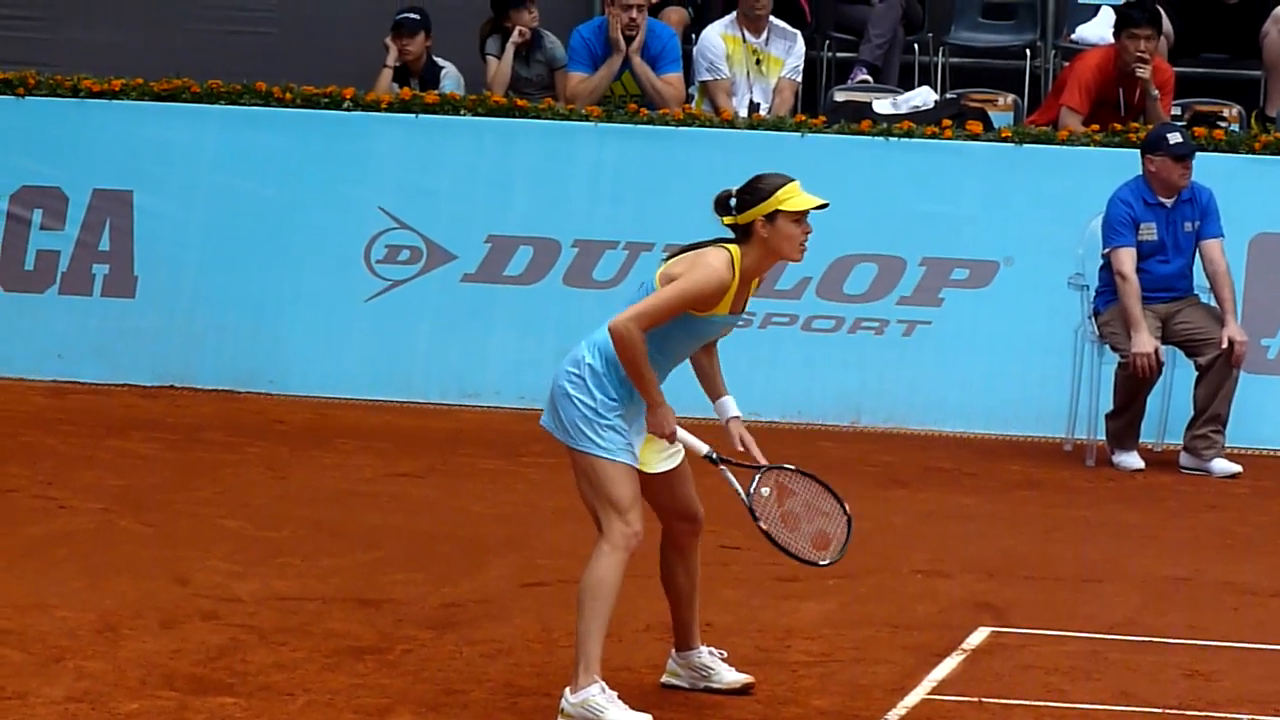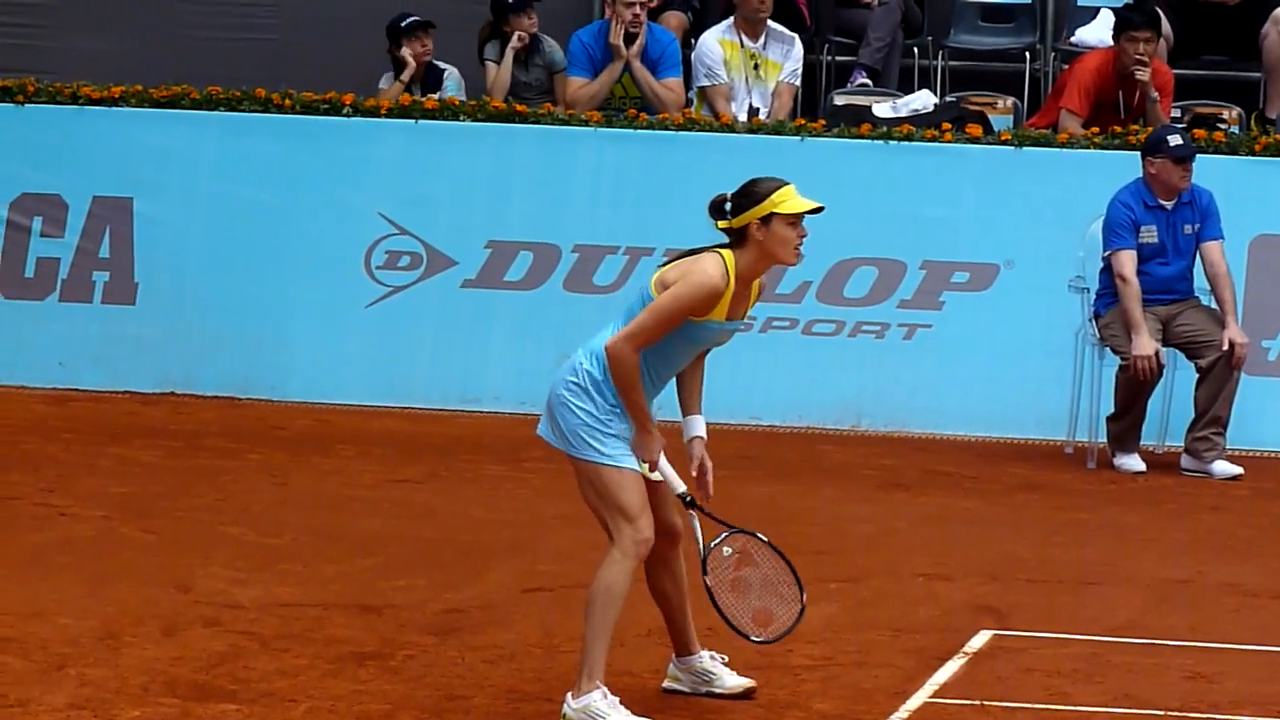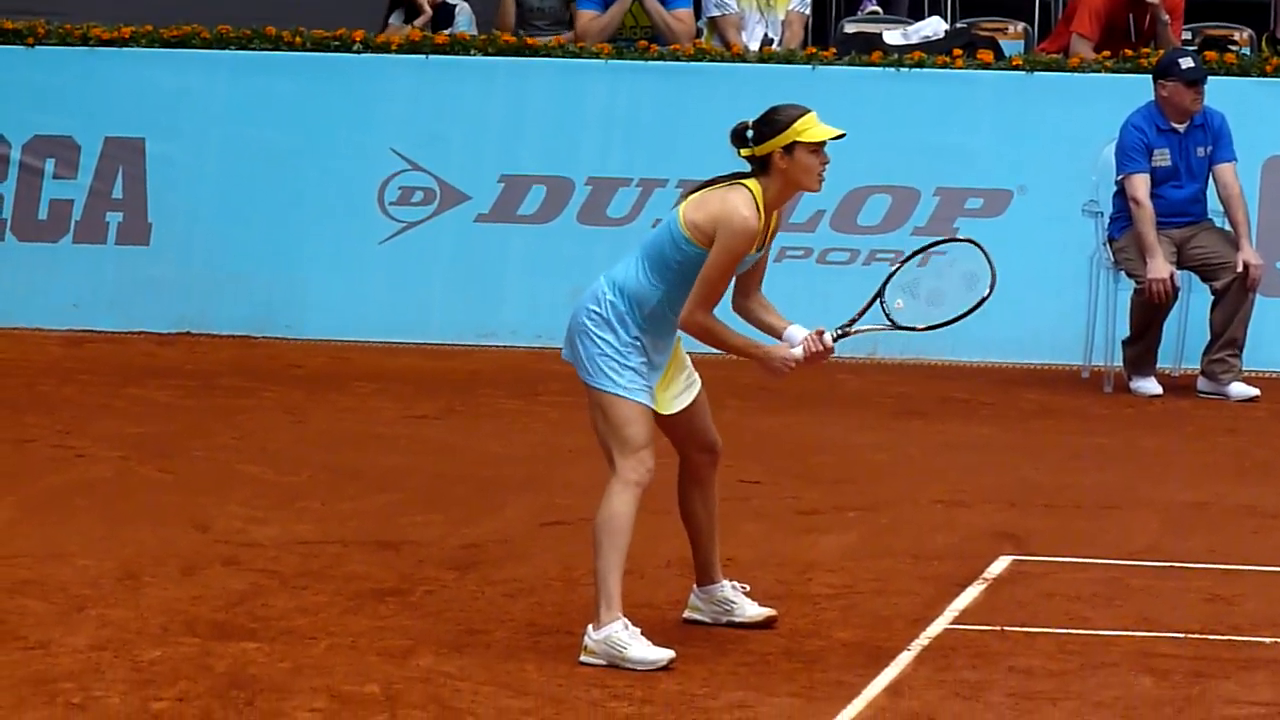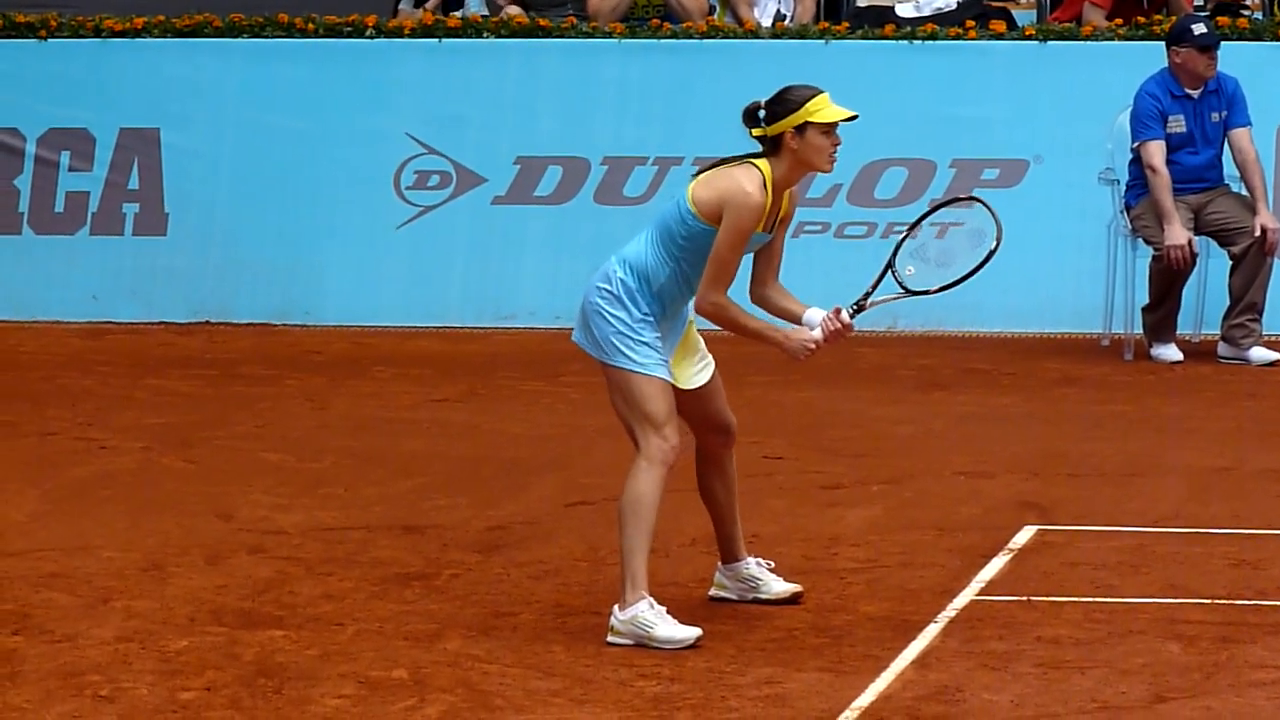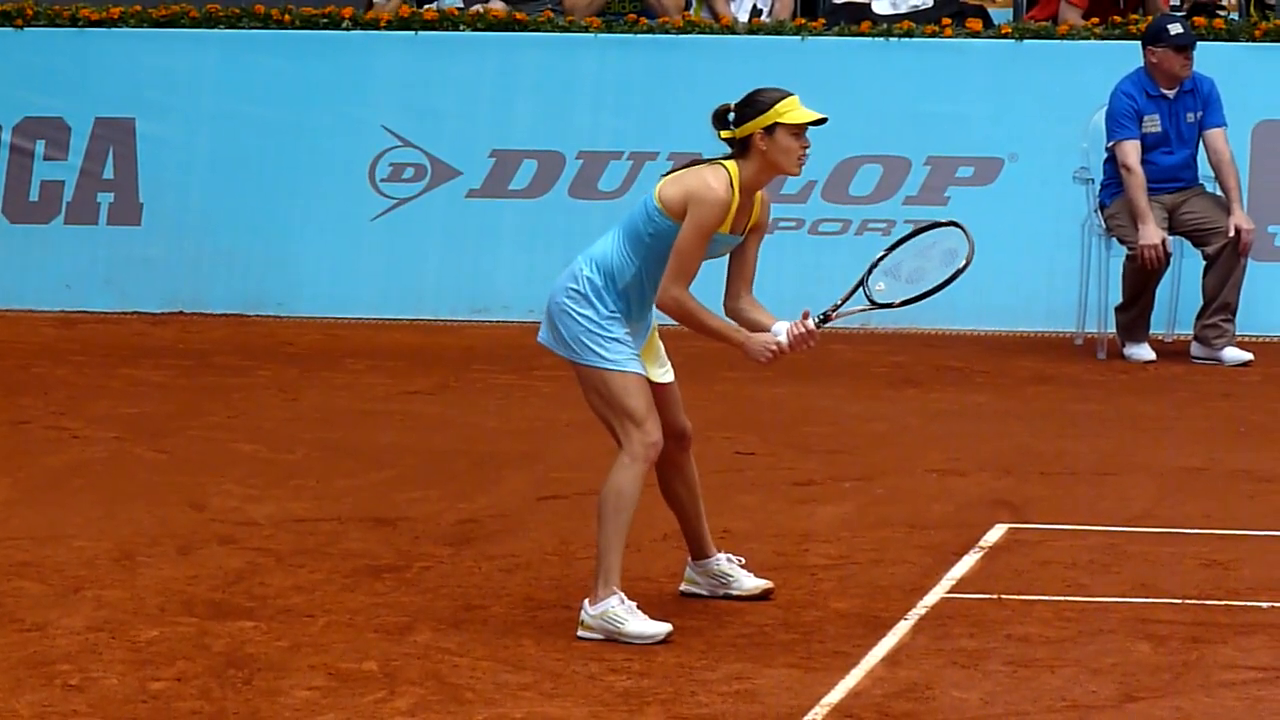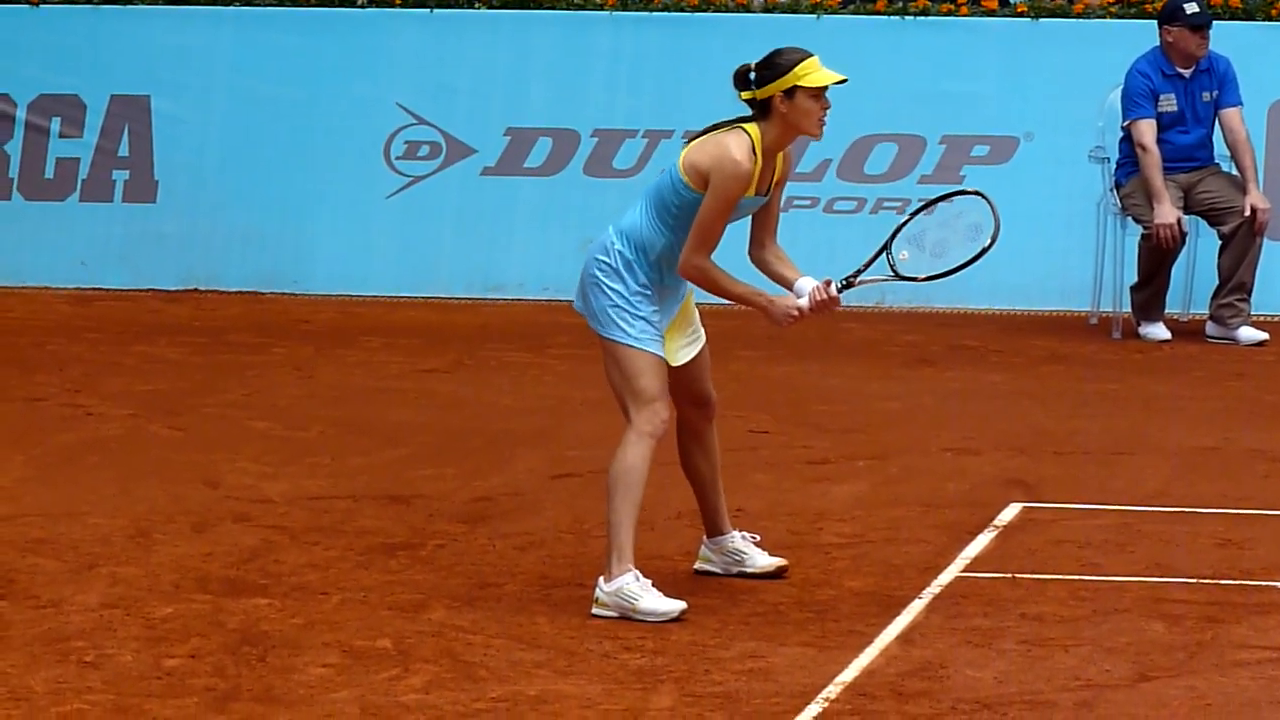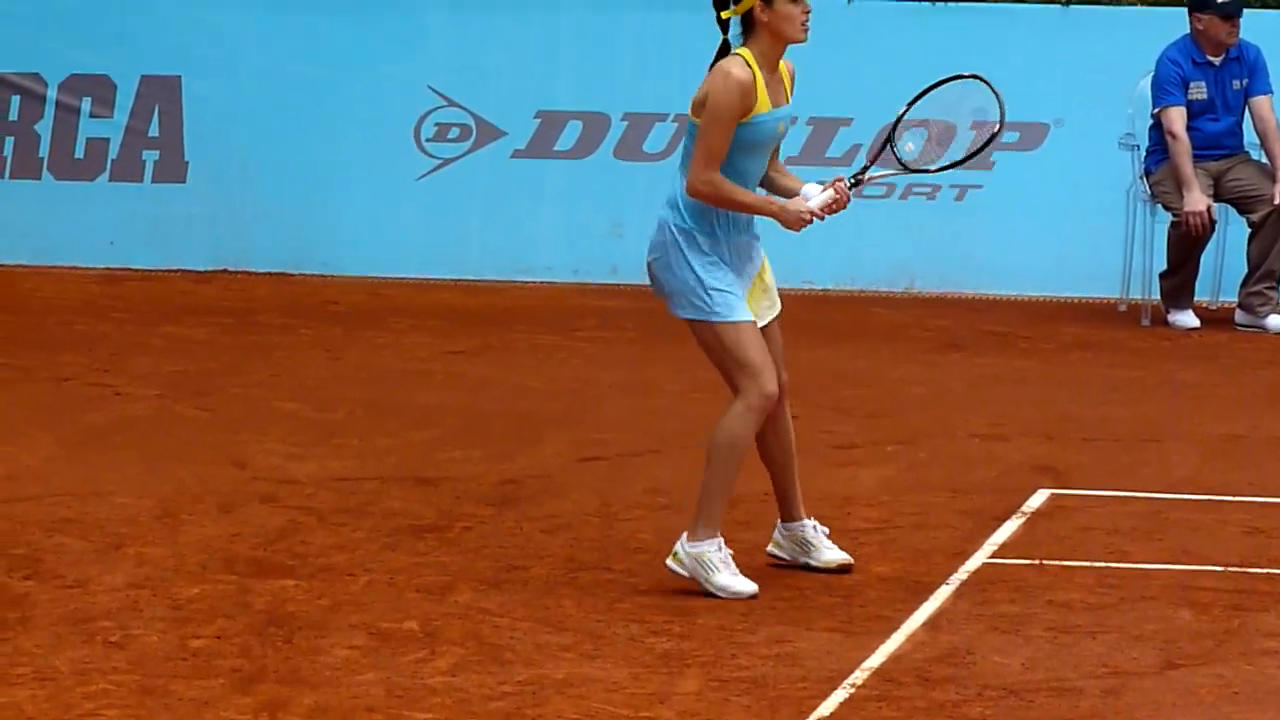
dt=0.7s
person 1, frame 1
left shoulder: (747, 275)
right shoulder: (716, 270)
right elbow: (624, 326)
left wrist: (730, 416)
right wrist: (659, 405)
left hip: (634, 399)
right hip: (594, 391)
left knee: (685, 521)
right knee: (623, 532)
left ankle: (688, 657)
person 1, frame 2
left shoulder: (750, 285)
right shoulder: (710, 277)
right elbow: (620, 346)
left wrist: (696, 433)
right wrist: (647, 430)
left hip: (626, 405)
right hip: (591, 397)
left knee: (668, 534)
right knee: (635, 538)
left ankle: (689, 663)
person 1, frame 3
left shoulder: (768, 213)
right shoulder: (741, 216)
left elbow: (747, 298)
right elbow: (696, 317)
left wrist: (796, 336)
right wrist: (764, 354)
left hip: (653, 334)
right hip: (611, 327)
left knee: (703, 453)
right knee: (634, 469)
left ankle: (711, 592)
right ankle: (607, 628)
person 1, frame 4
left shoulder: (782, 198)
right shoulder: (747, 192)
left elbow: (764, 288)
right elbow: (711, 300)
left wrist: (813, 318)
right wrist: (782, 339)
left hip: (666, 313)
right hip: (624, 307)
left knee: (718, 432)
right knee: (660, 445)
left ankle: (734, 569)
right ankle: (632, 608)
person 1, frame 5
left shoulder: (756, 207)
right shoulder: (714, 190)
left elbow: (738, 302)
right elbow: (672, 296)
left wrist: (782, 330)
right wrist: (745, 343)
left hip: (630, 312)
right hip: (589, 305)
left knee: (677, 437)
right knee: (643, 442)
left ankle: (705, 566)
right ankle: (602, 603)
person 1, frame 6
left shoulder: (778, 158)
right shoulder: (735, 159)
left elbow: (763, 248)
right elbow: (694, 262)
left wrist: (804, 287)
right wrist: (767, 304)
left hip: (664, 281)
right hip: (624, 277)
left knee: (699, 408)
right knee: (649, 419)
left ankle: (721, 543)
right ankle: (618, 578)
person 1, frame 7
left shoulder: (781, 73)
right shoulder: (734, 78)
right elbow: (701, 180)
left wrist: (812, 193)
right wrist: (781, 211)
left hip: (735, 248)
right hip: (695, 247)
left knee: (777, 388)
right knee: (758, 389)
left ankle: (794, 527)
right ankle: (699, 543)
person 2, frame 1
left shoulder: (1202, 198)
right shoulder: (1124, 201)
left elbow: (1216, 263)
right elbow: (1125, 272)
left wrist: (1231, 321)
right wrist: (1140, 332)
left hip: (1181, 302)
right hip: (1124, 303)
left knee: (1227, 346)
right knee: (1144, 357)
left ankle: (1202, 449)
right ankle: (1123, 445)
person 2, frame 2
left shoulder: (1202, 201)
right shoulder: (1125, 204)
left elbow: (1216, 265)
right elbow: (1125, 275)
left wrist: (1231, 323)
right wrist: (1140, 335)
left hip: (1182, 304)
right hip: (1124, 305)
left knee: (1228, 348)
right knee: (1144, 360)
left ankle: (1203, 451)
right ankle: (1124, 446)
person 2, frame 3
left shoulder: (1214, 123)
right shoulder: (1137, 127)
left elbow: (1229, 187)
right elbow: (1139, 198)
left wrist: (1245, 245)
right wrist: (1154, 258)
left hip: (1195, 227)
right hip: (1139, 229)
left knee: (1243, 270)
right knee: (1159, 284)
left ankle: (1219, 373)
right ankle: (1140, 370)
person 2, frame 4
left shoulder: (1228, 88)
right shoulder: (1152, 95)
left elbow: (1245, 151)
right elbow: (1155, 165)
right wrist: (1172, 225)
left hip: (1212, 192)
right hip: (1155, 196)
right knee: (1177, 250)
left ankle: (1239, 338)
right ankle: (1161, 337)
person 2, frame 5
left shoulder: (1204, 89)
right shoulder: (1127, 94)
left elbow: (1220, 151)
right elbow: (1130, 165)
left wrist: (1237, 209)
right wrist: (1146, 224)
left hip: (1186, 192)
right hip: (1130, 195)
left knee: (1234, 235)
right knee: (1151, 250)
left ankle: (1212, 339)
right ankle: (1133, 336)
person 2, frame 6
left shoulder: (1220, 67)
right shoulder: (1143, 73)
left elbow: (1236, 131)
right elbow: (1145, 143)
left wrist: (1252, 188)
right wrist: (1161, 203)
left hip: (1202, 171)
right hip: (1145, 174)
left knee: (1250, 214)
right knee: (1166, 228)
left ankle: (1228, 318)
right ankle: (1149, 316)
person 2, frame 7
left shoulder: (1250, 56)
right shoulder: (1173, 61)
right elbow: (1175, 132)
right wrist: (1191, 191)
left hip: (1232, 161)
right hip: (1175, 163)
right knee: (1195, 217)
right ankle: (1177, 304)
